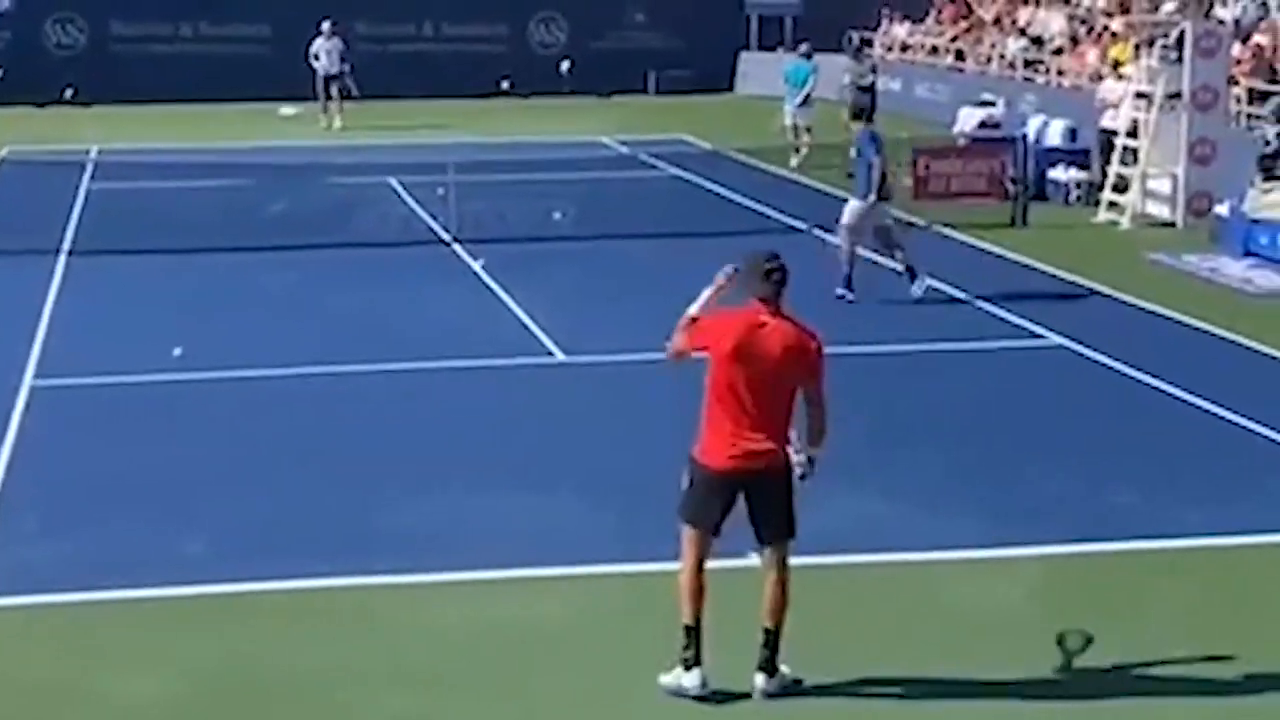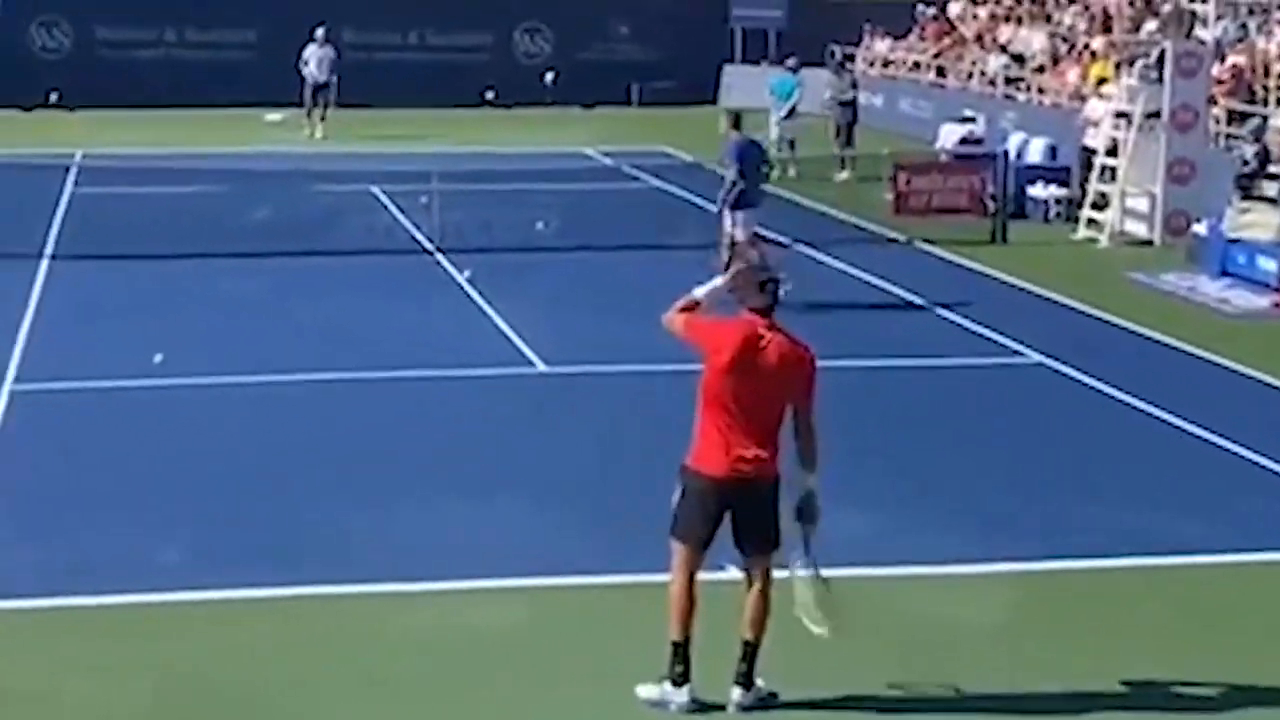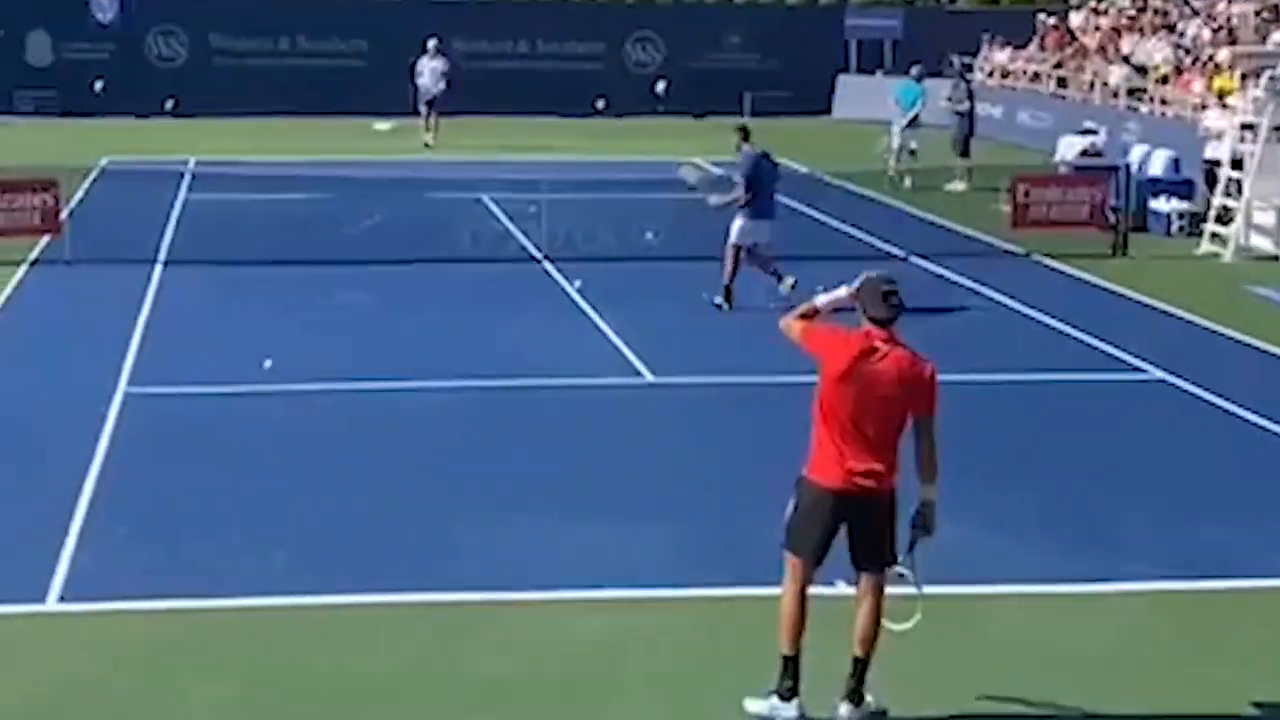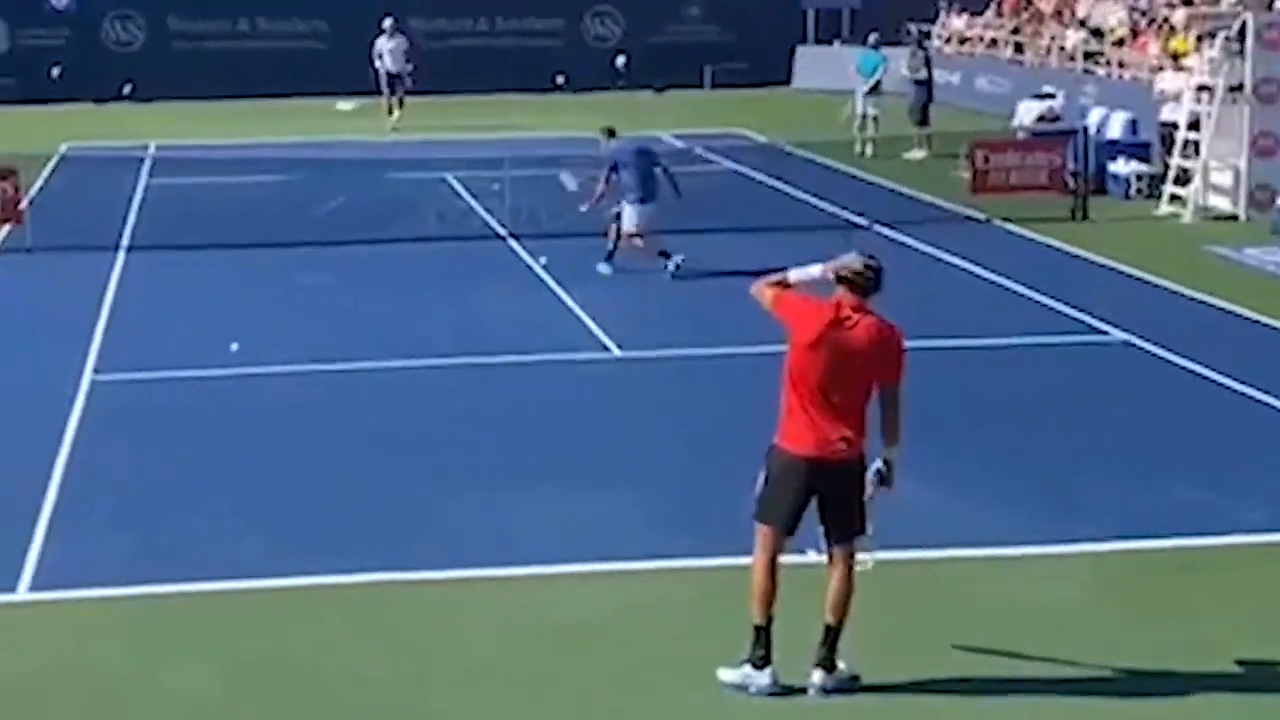
dt=0.4s
person 1, frame 1
left shoulder: (724, 325)
right shoulder: (805, 342)
left elbow: (674, 346)
right elbow: (817, 414)
left wrist: (711, 293)
right wrist: (809, 454)
left hip: (715, 462)
right hip: (770, 466)
left knee: (693, 556)
right knee: (775, 564)
left ankle: (691, 665)
right ankle: (767, 670)
person 1, frame 2
left shoulder: (722, 334)
right shoulder: (798, 356)
left elbow: (671, 317)
right elbow: (804, 431)
left wrist: (718, 283)
right wrist: (810, 489)
left hip: (707, 472)
right hip: (759, 478)
left knee: (683, 571)
right knee: (758, 577)
left ankle: (678, 682)
right ankle: (743, 684)
person 1, frame 3
left shoulder: (838, 345)
right shoulder: (917, 370)
left elbow: (789, 322)
right elbow: (925, 443)
left wrist: (840, 295)
right wrist: (928, 501)
left hip: (823, 485)
right hip: (876, 493)
left knee: (795, 582)
right knee: (871, 591)
person 1, frame 4
left shoulder: (810, 314)
right shoulder: (886, 337)
left elbow: (760, 288)
right elbow: (890, 407)
left wrist: (819, 270)
right wrist: (887, 459)
left hip: (793, 453)
right hip: (845, 460)
left knee: (766, 550)
right knee: (841, 560)
left ankle: (760, 664)
right ankle: (826, 666)
